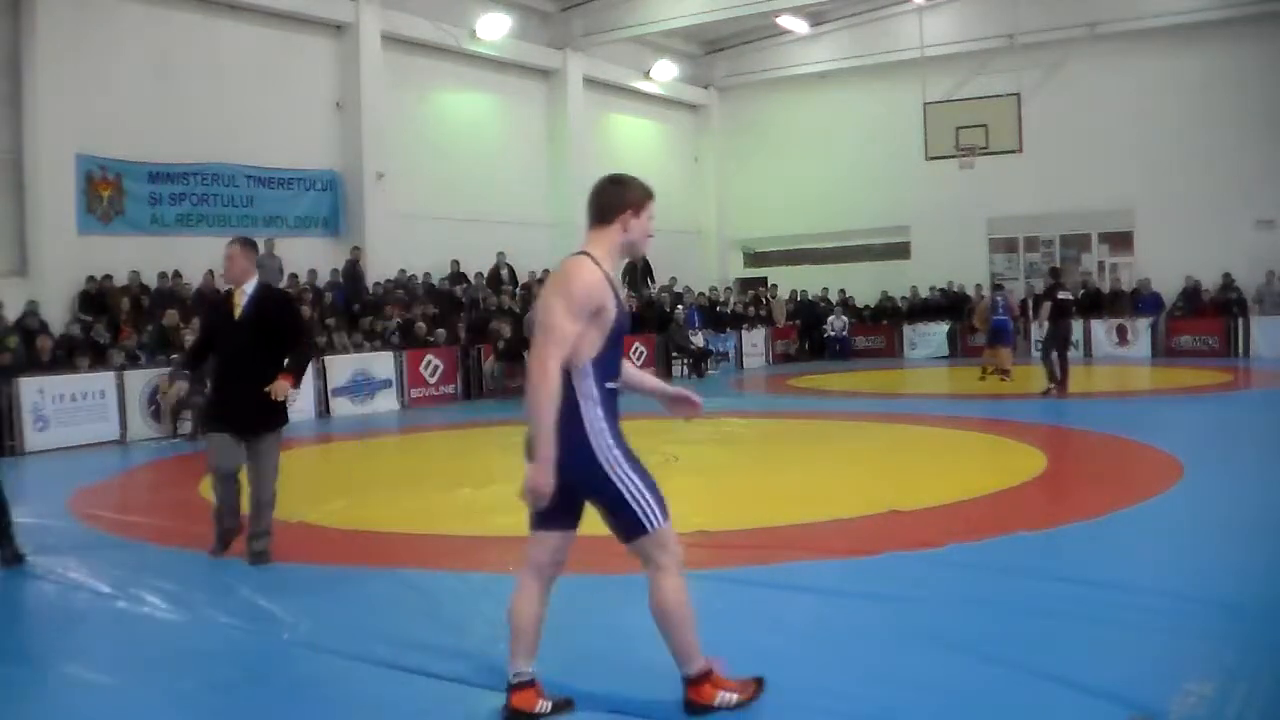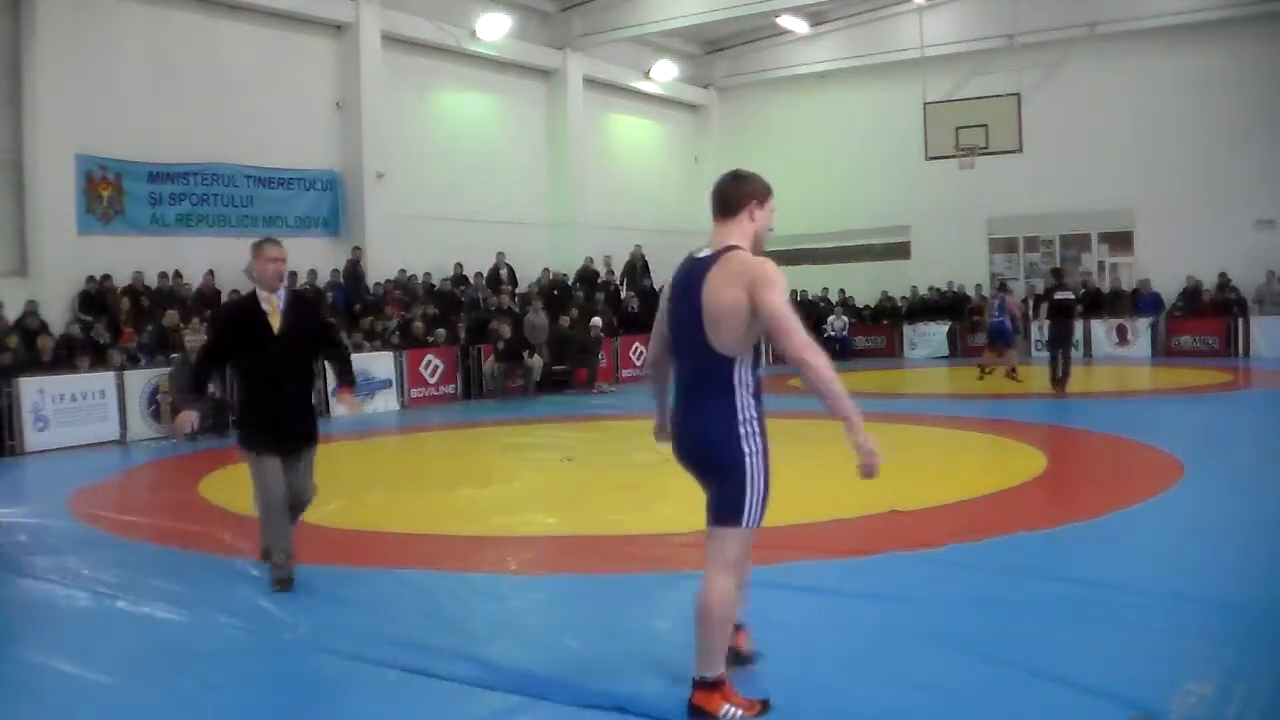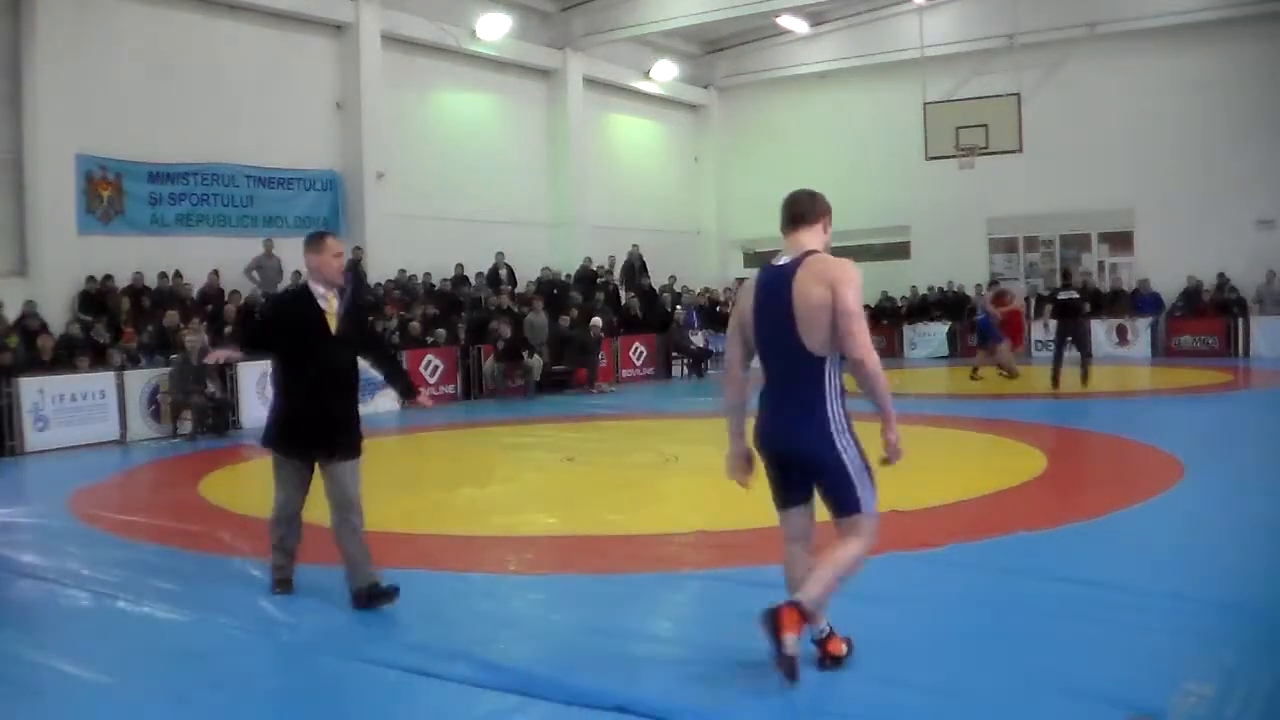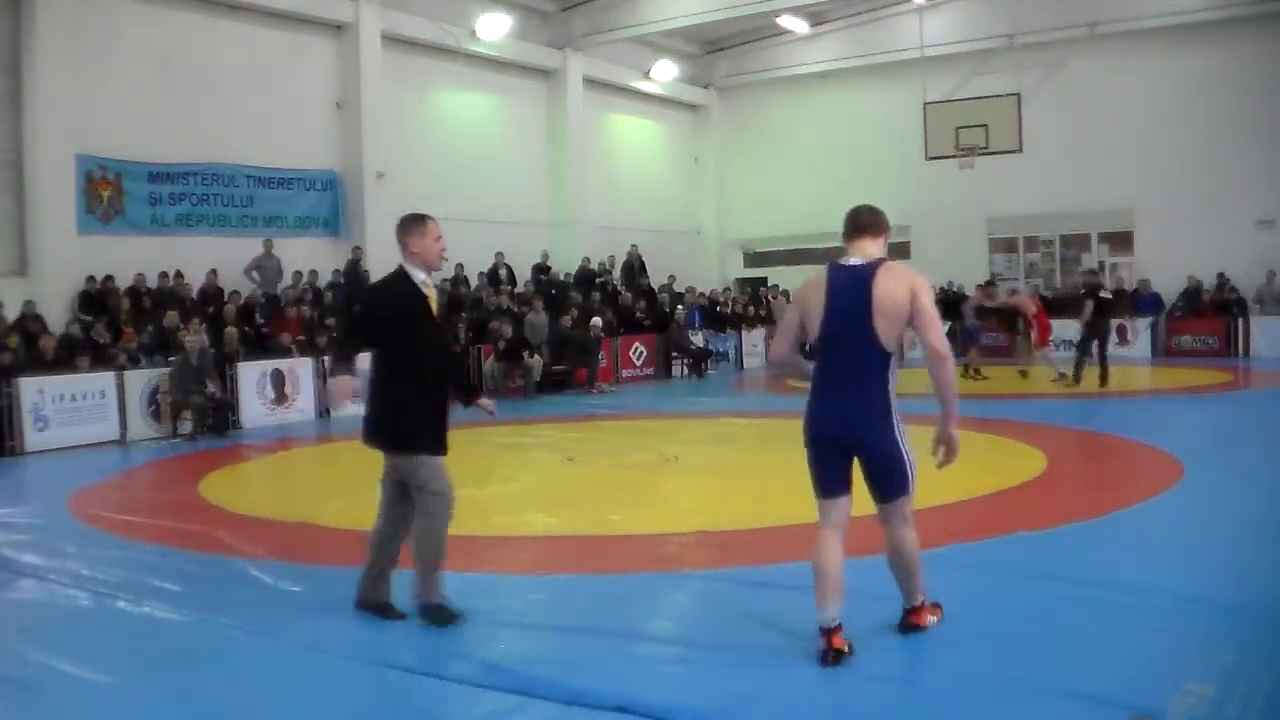
dt=0.4s
person 1, frame 1
left shoulder: (591, 277)
right shoulder: (581, 277)
right elbow: (544, 369)
left wrist: (666, 388)
right wrist: (542, 458)
left hip: (565, 440)
right hip: (589, 443)
left knee: (539, 568)
right knee: (665, 559)
person 1, frame 2
left shoulder: (683, 273)
right shoulder: (754, 272)
left elbow: (655, 357)
right elbow: (805, 356)
left wrist: (662, 411)
right wrist: (857, 427)
left hip: (688, 428)
right hip: (733, 432)
left knee: (733, 536)
right knee: (725, 560)
left ankle: (728, 629)
person 1, frame 3
left shoulder: (754, 285)
right shoulder: (837, 272)
left elbow: (733, 372)
right elbow: (861, 355)
left wrist: (737, 442)
right wrist: (890, 423)
left hip: (773, 427)
right hip: (820, 426)
left knee: (797, 537)
right knee: (859, 533)
left ankle: (824, 640)
right ankle: (792, 613)
person 1, frame 4
left shoulder: (813, 286)
right shoulder: (906, 280)
left elbow: (779, 357)
right elbow: (939, 353)
right wrist: (949, 423)
left hip: (823, 417)
right hip: (875, 418)
left knee: (830, 526)
right knee: (897, 520)
left ankle: (832, 633)
right ankle: (916, 610)
person 2, frame 1
left shoulder: (277, 301)
right shoulder: (219, 305)
left elbow: (302, 345)
right elbow: (204, 344)
left wrist: (288, 376)
right wrist: (186, 375)
left hip: (264, 405)
right hip: (224, 405)
left knee: (263, 481)
right knee: (223, 468)
left ankle: (259, 542)
right ankle: (228, 524)
person 2, frame 2
left shoulder: (306, 307)
right shoulder: (235, 313)
left elbow: (335, 350)
right elbow: (209, 359)
left wrist: (345, 386)
right wrist: (193, 403)
left hip: (299, 418)
right hip: (258, 421)
left knee: (301, 492)
right knee: (272, 495)
left ankle: (273, 541)
right ankle: (281, 567)
person 2, frame 3
left shoulder: (353, 305)
right shoulder: (285, 307)
left elbow: (378, 352)
right elbow: (253, 338)
left wrist: (409, 390)
right wrist: (231, 351)
left hip: (341, 425)
right hip: (296, 424)
left knee: (348, 504)
right knee: (288, 503)
left ankle: (364, 585)
right ankle: (281, 568)
person 2, frame 4
left shoulder: (430, 294)
right shoulder: (387, 292)
right elbow: (351, 333)
left wrist: (471, 394)
right wrist: (341, 371)
left hip: (426, 419)
right hip: (400, 420)
left knee: (399, 509)
right knee: (436, 497)
left ankle: (372, 592)
right ankle: (429, 596)
